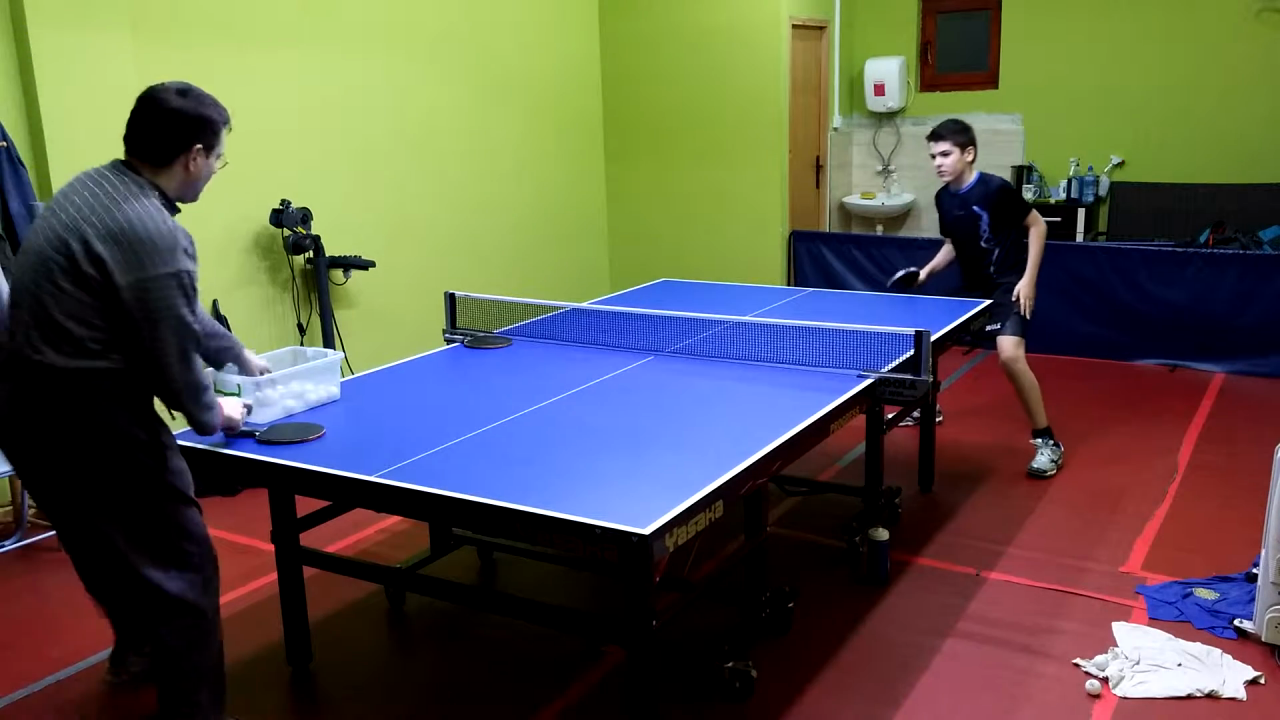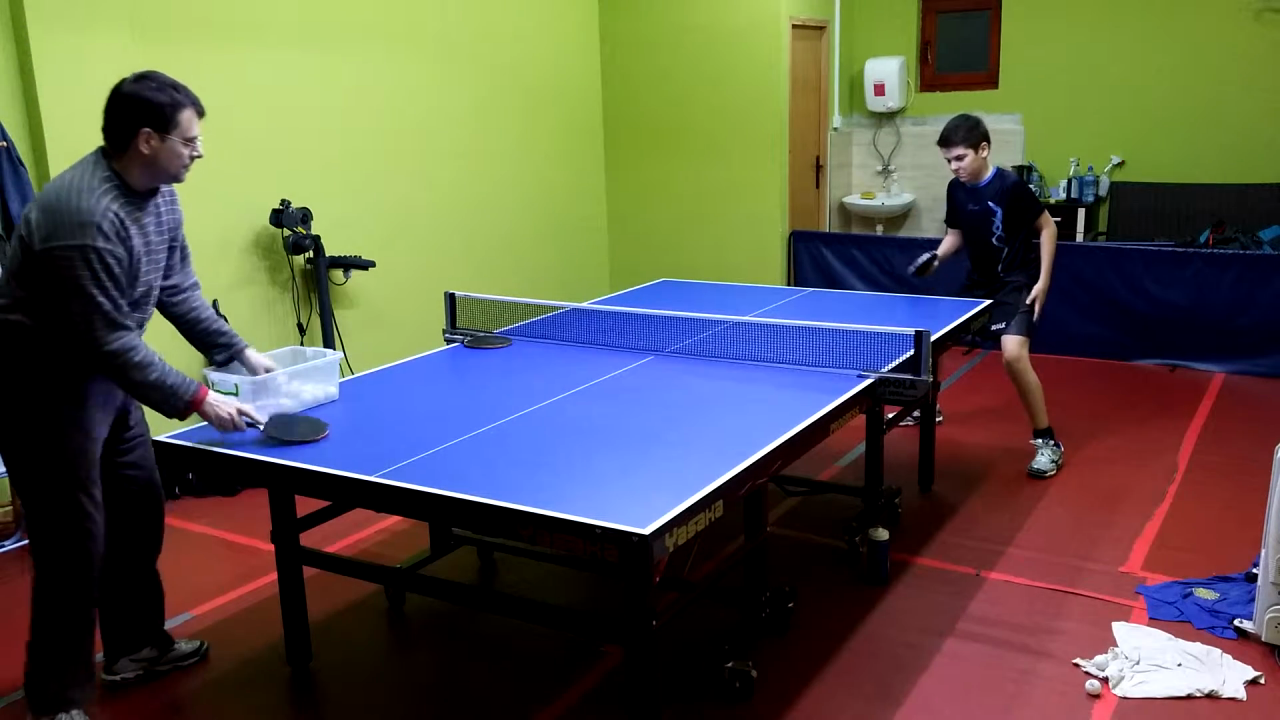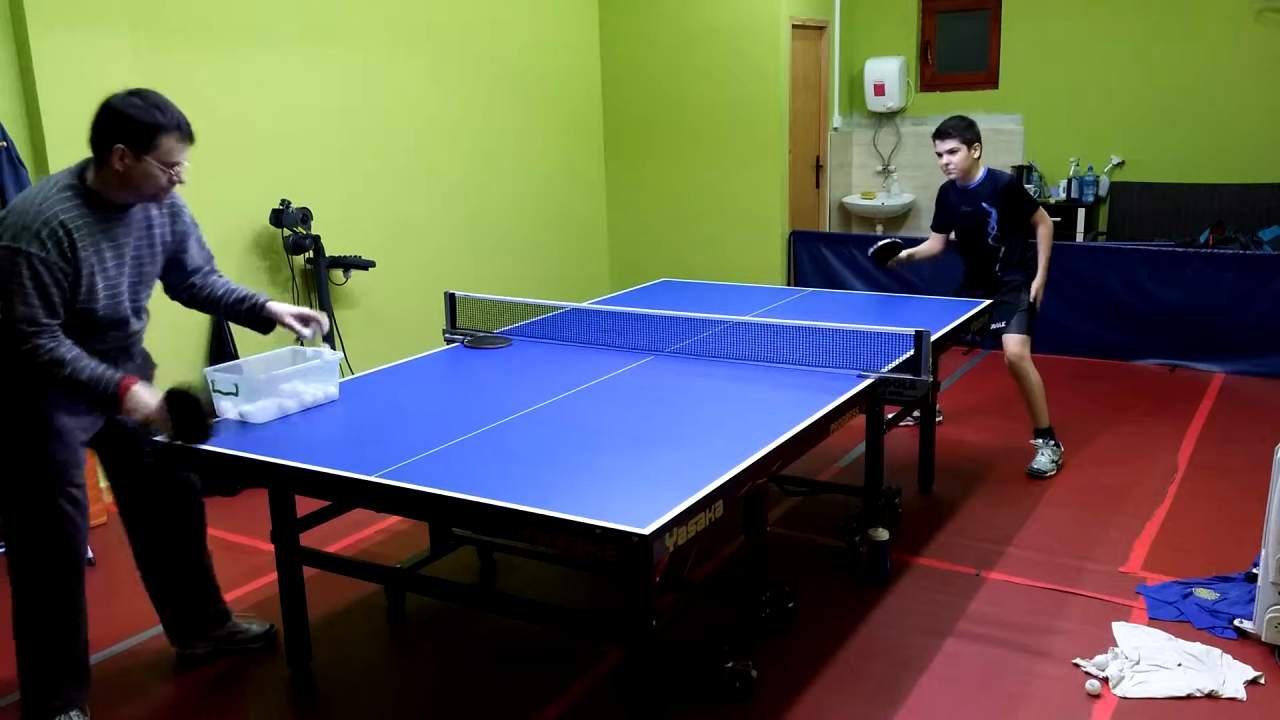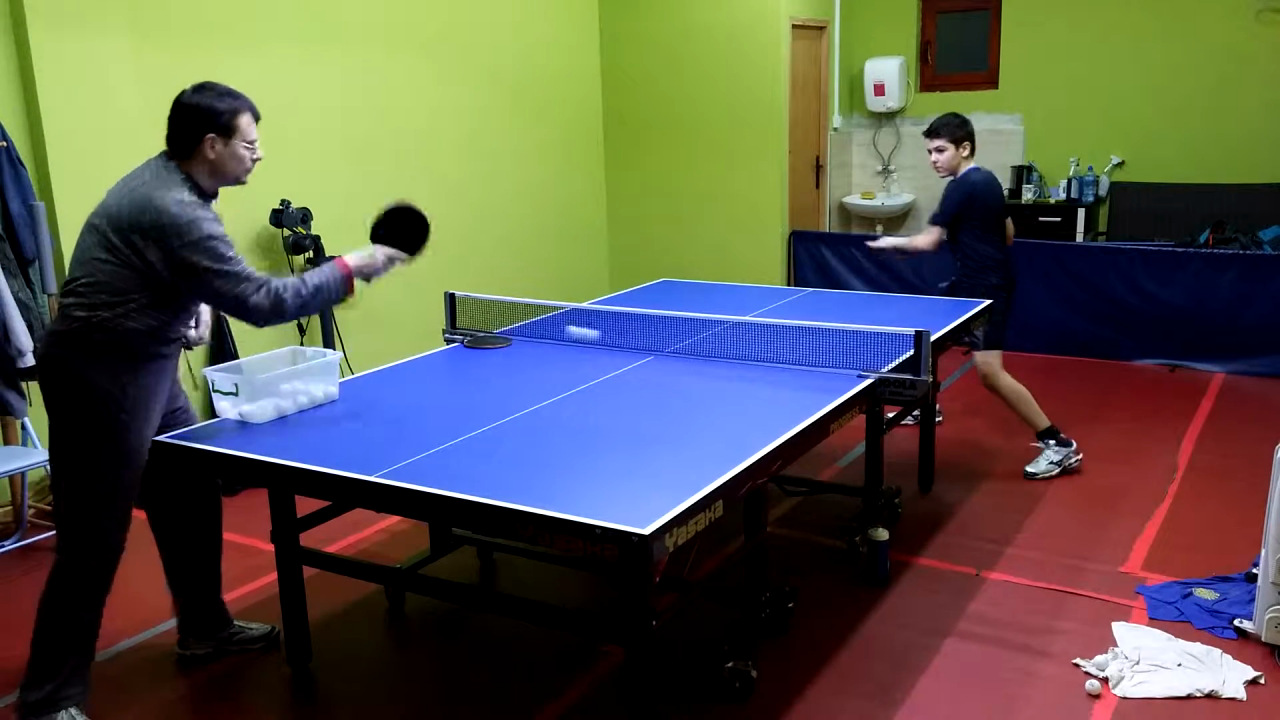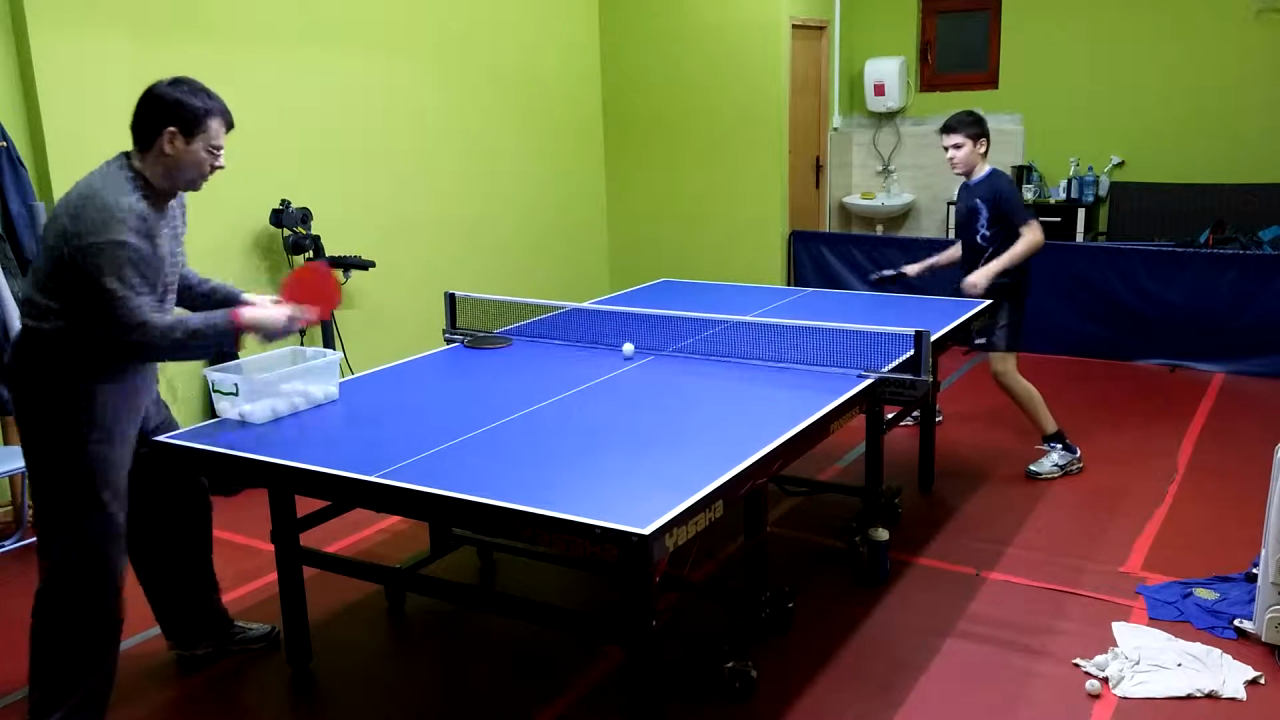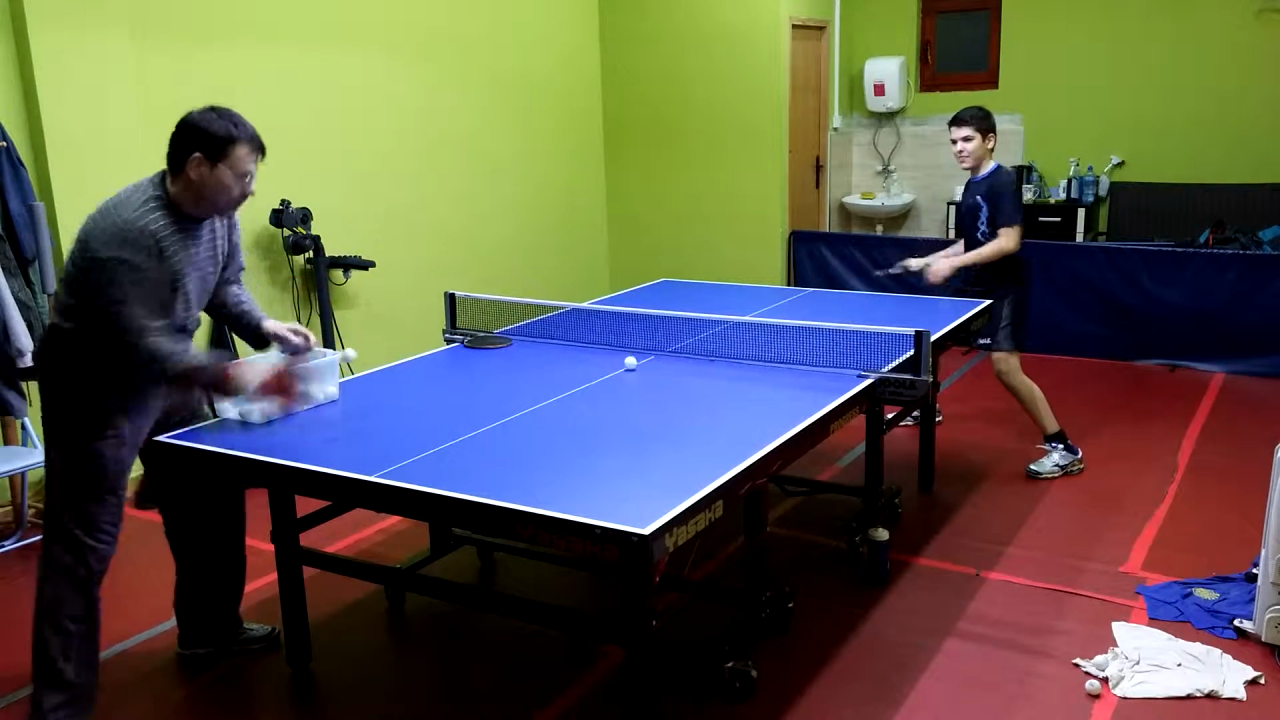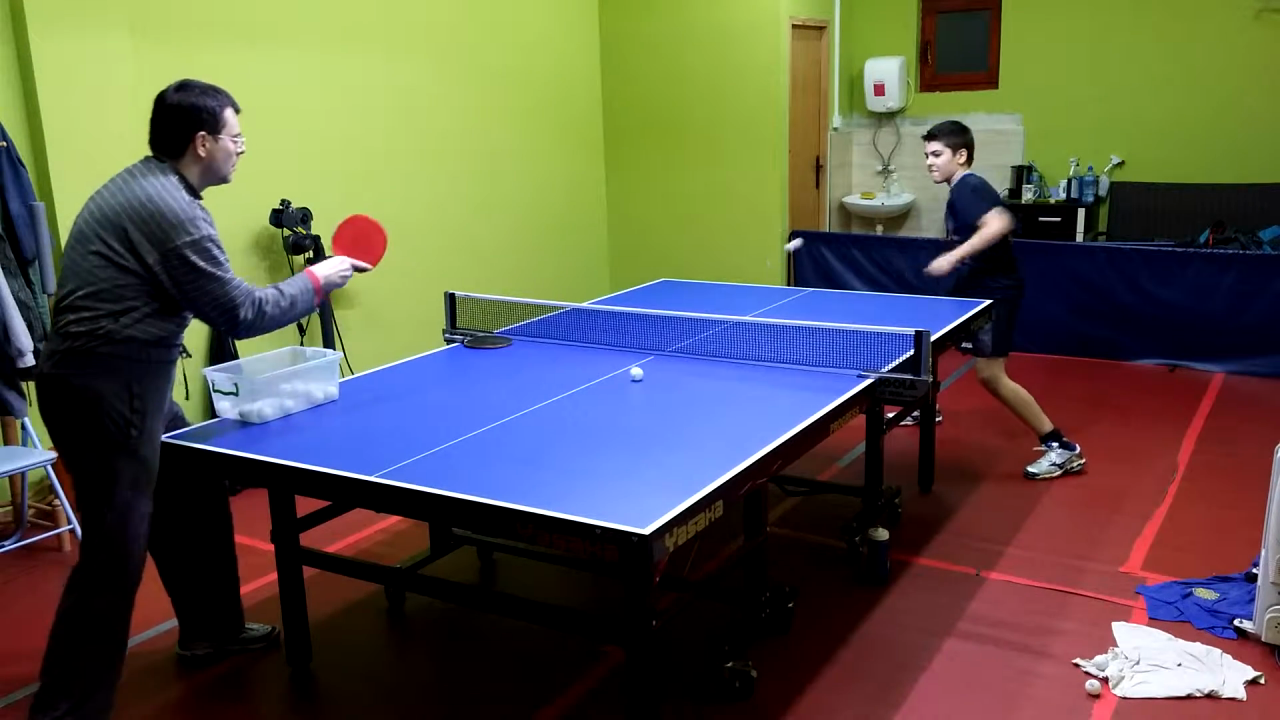
dt=0.5s
person 1, frame 1
left shoulder: (88, 188)
right shoulder: (154, 237)
right elbow: (172, 363)
left wrist: (233, 351)
right wrist: (214, 416)
right hip: (91, 417)
left knee: (116, 548)
right knee: (178, 573)
left ankle: (136, 651)
person 1, frame 2
left shoulder: (157, 196)
right shoulder: (84, 216)
left elbow: (176, 288)
right elbow: (108, 344)
left wrist: (237, 350)
right wrist: (197, 400)
left hip: (106, 374)
left knee: (138, 509)
right knee: (74, 541)
left ankle: (135, 644)
person 1, frame 3
left shoulder: (161, 206)
left elbow: (195, 278)
left wrist: (266, 310)
right wrist: (122, 393)
left hip: (123, 370)
left knee: (173, 500)
right knee: (53, 547)
left ankle: (198, 625)
person 1, frame 4
left shoulder: (168, 183)
right shoulder: (173, 213)
right elbow: (259, 302)
left wrist: (194, 304)
right wrist: (347, 270)
left hip: (142, 366)
right hip: (98, 376)
left knee: (191, 493)
right knee: (95, 536)
left ankle: (204, 625)
person 1, frame 5
left shoulder: (161, 199)
right shoulder: (111, 211)
left elbow: (168, 283)
right elbow: (140, 332)
left wrist: (242, 299)
right wrist: (241, 323)
left hip: (125, 382)
right hip: (70, 393)
left knee: (178, 504)
right knee: (85, 559)
left ankle: (199, 628)
person 1, frame 6
left shoulder: (216, 217)
right shoulder: (129, 230)
left elbow: (224, 289)
right elbow: (142, 345)
left wrist: (268, 329)
right wrist: (227, 375)
left hip: (166, 381)
right hip: (93, 389)
left knee: (215, 495)
right knee: (82, 546)
left ankle: (209, 628)
person 1, frame 7
left shoulder: (147, 187)
right shoulder: (169, 211)
right elbow: (239, 314)
right wrist: (316, 280)
left hip: (126, 379)
right hip: (101, 390)
left knee: (195, 498)
right knee: (115, 553)
left ankle: (210, 627)
person 2, frame 1
left shoulder: (996, 189)
right shoulder: (943, 198)
left elbow: (1037, 225)
left wrist: (1029, 279)
right wrist: (926, 271)
left hip: (1007, 284)
right hip: (970, 286)
left knee: (1010, 356)
left ankle: (1047, 442)
person 2, frame 2
left shoulder: (1010, 186)
right shoulder: (955, 189)
left elbow: (1047, 227)
left wrist: (1042, 280)
right wrist: (936, 255)
left hip: (1015, 283)
right hip: (977, 282)
left knee: (1013, 356)
left ankle: (1047, 442)
person 2, frame 3
left shoulder: (1004, 185)
right shoulder: (947, 193)
left elbow: (1043, 224)
right elbow: (938, 242)
left wrist: (1040, 275)
right wrist: (909, 254)
left hip: (1014, 281)
right hip: (974, 283)
left knee: (1015, 354)
left ankle: (1047, 441)
person 2, frame 4
left shoulder: (963, 186)
right shoulder: (986, 180)
left elbow: (929, 240)
right elbow: (1008, 233)
left wrist: (891, 242)
left hip: (986, 288)
right hip: (973, 284)
left knee: (990, 371)
left ankle: (1058, 444)
person 2, frame 5
left shoulder: (1000, 185)
right shoulder: (966, 189)
left elbow: (1034, 237)
left wrist: (990, 270)
right wrist: (923, 265)
left hip: (1002, 291)
right hip: (973, 288)
left knee: (1001, 370)
left ankle: (1062, 449)
person 2, frame 6
left shoulder: (1002, 182)
right shoulder: (972, 185)
left elbow: (1009, 243)
left wrist: (952, 263)
right wrist: (930, 260)
left hip: (1002, 289)
right hip: (976, 287)
left knee: (1005, 368)
left ankle: (1064, 448)
person 2, frame 7
left shoulder: (966, 189)
right shoulder: (973, 187)
left elbow: (999, 226)
right elbow: (986, 239)
left wrist: (953, 257)
left hip: (994, 292)
right hip: (974, 289)
left knee: (991, 374)
left ankle: (1062, 447)
